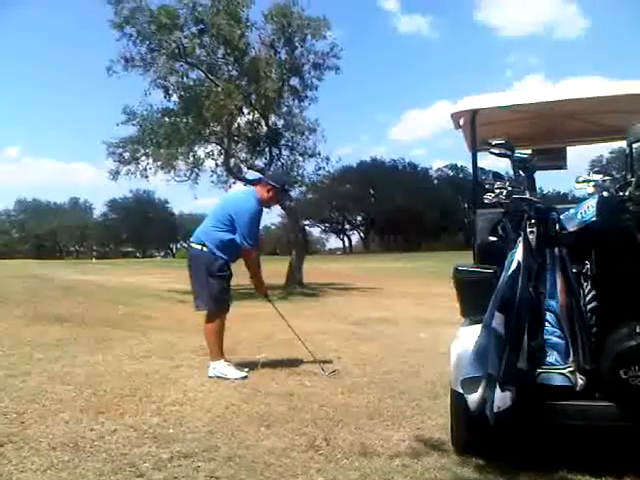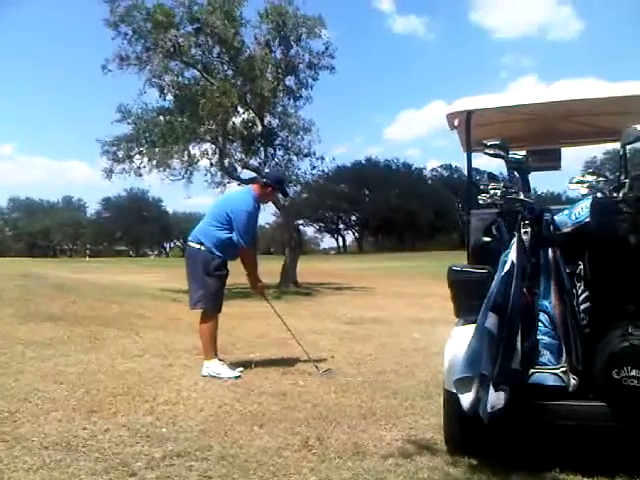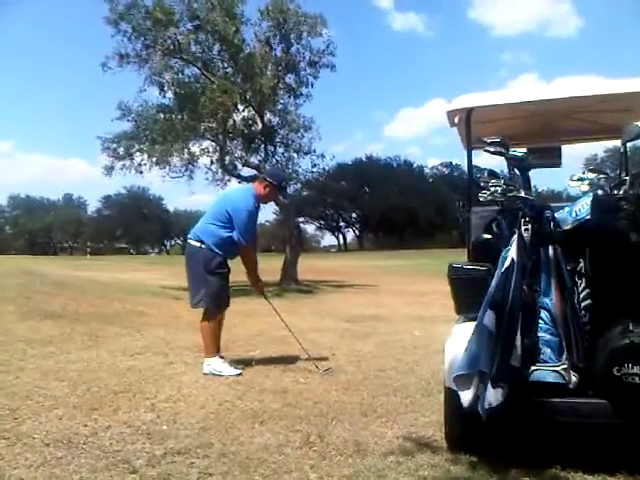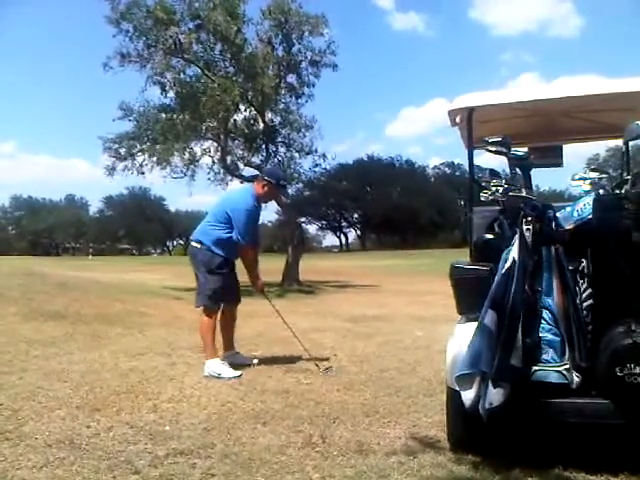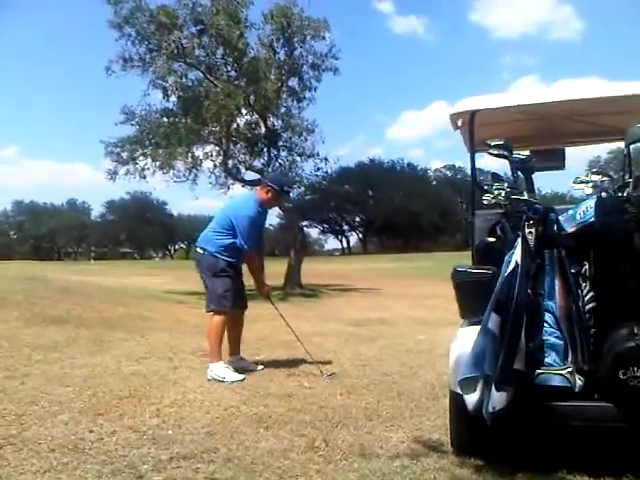
dt=1s
person 1, frame 1
left shoulder: (247, 196)
right shoulder: (248, 205)
left elbow: (251, 245)
right elbow: (248, 250)
left wrist: (256, 278)
right wrist: (258, 281)
left hip: (212, 254)
right hip: (208, 255)
left knee: (220, 309)
right knee: (216, 310)
left ankle: (219, 360)
right ankle: (216, 364)
person 1, frame 2
left shoulder: (247, 197)
right shoulder: (245, 204)
left elbow: (249, 243)
right elbow: (244, 247)
left wrist: (254, 275)
right wrist: (254, 278)
left hip: (210, 253)
right hip: (204, 253)
left knee: (213, 309)
right knee: (209, 308)
left ankle: (213, 359)
right ankle: (210, 363)
person 1, frame 3
left shoulder: (249, 197)
right shoulder: (245, 203)
left elbow: (250, 241)
right elbow: (244, 245)
left wrist: (254, 273)
right wrist: (254, 277)
left hip: (212, 252)
right hip: (205, 251)
left knee: (220, 306)
right knee: (212, 306)
left ankle: (216, 355)
right ankle: (211, 361)
person 1, frame 4
left shoulder: (253, 201)
right shoulder: (244, 202)
left elbow: (252, 241)
right elbow: (244, 246)
left wrist: (255, 273)
right wrist: (255, 277)
left hip: (220, 253)
right hip: (207, 251)
left knee: (231, 303)
right knee: (212, 306)
left ankle: (229, 353)
right ankle: (212, 362)
person 1, frame 5
left shoulder: (258, 207)
right shoulder: (247, 209)
left elbow: (258, 247)
right elbow: (249, 252)
left wrist: (262, 278)
right wrist: (260, 283)
left hip: (227, 259)
right hip: (213, 256)
left knee: (237, 309)
right knee: (221, 309)
left ankle: (235, 358)
right ankle: (215, 365)
